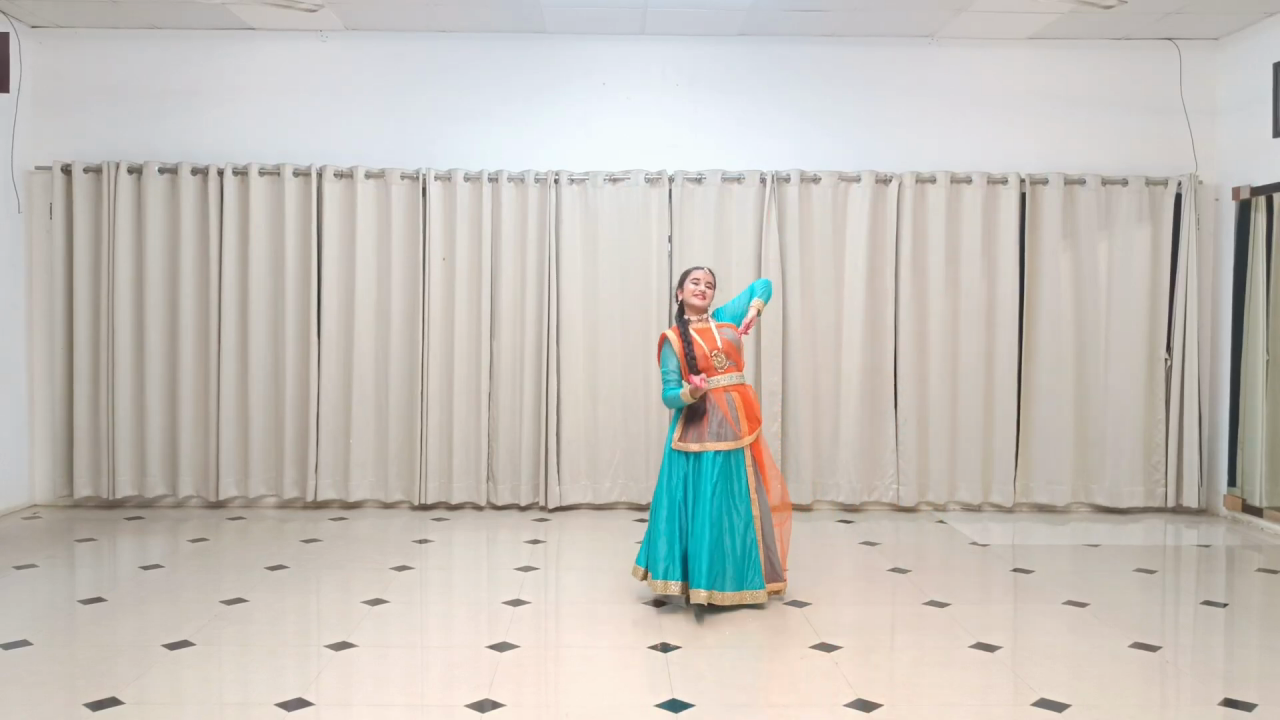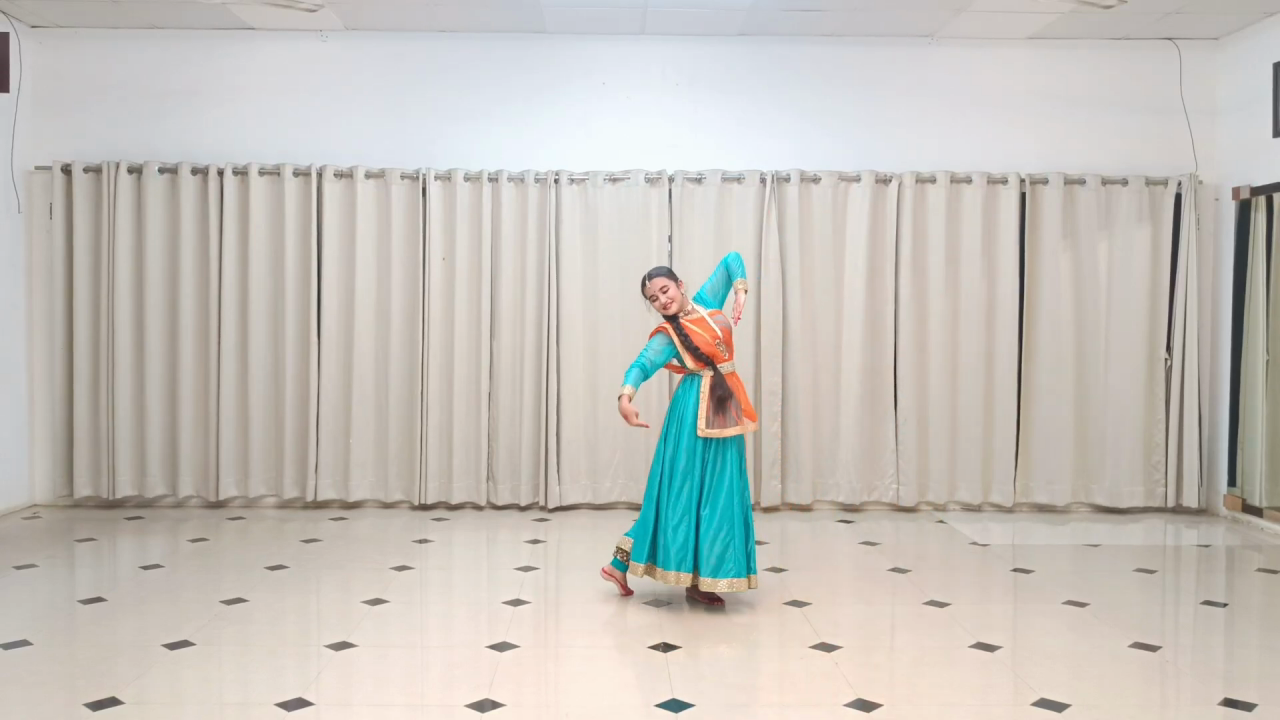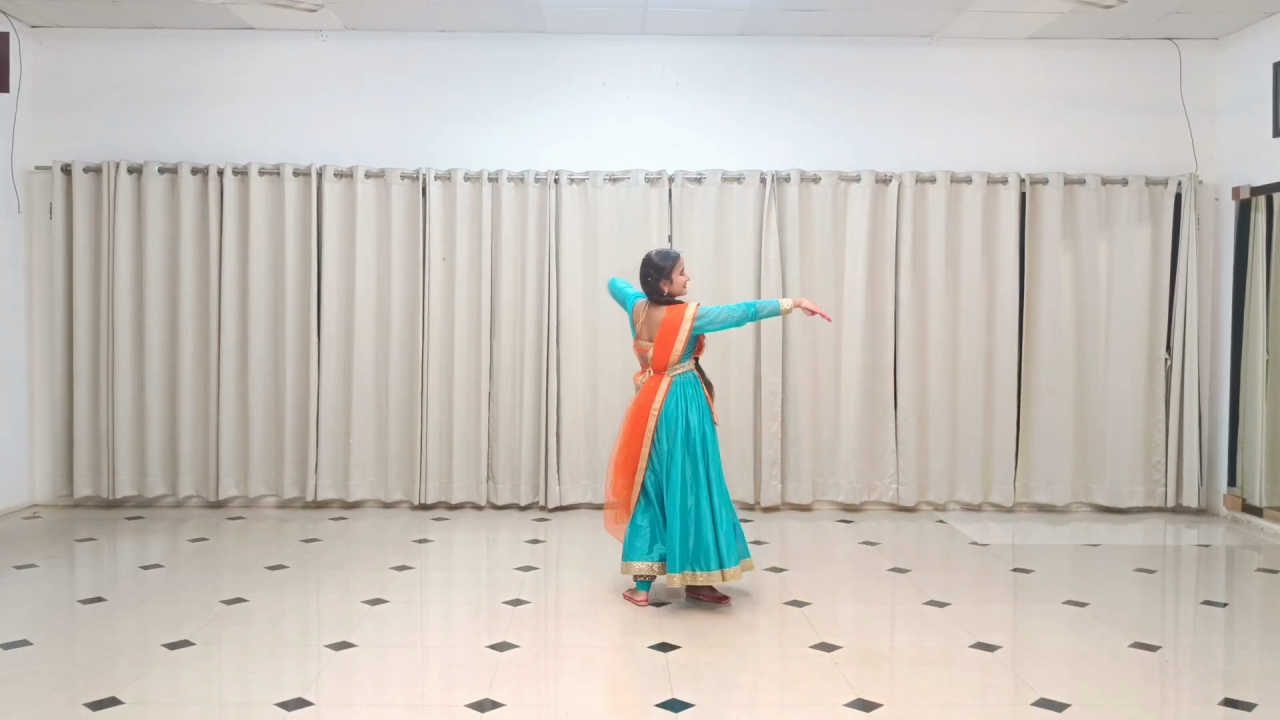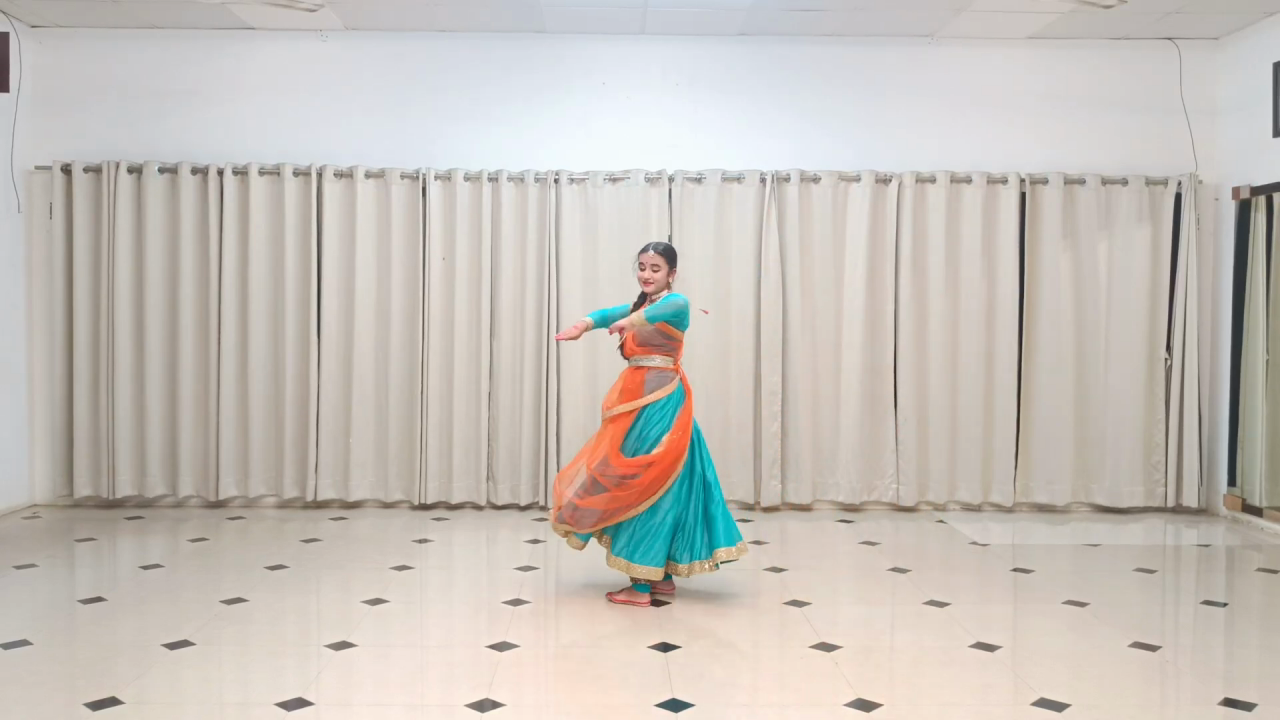
dt=0.4s
person 1, frame 1
left shoulder: (725, 318)
right shoulder: (673, 340)
left elbow: (763, 284)
right elbow: (671, 394)
left wrist: (752, 313)
right wrist: (692, 391)
left hip: (738, 420)
right hip: (698, 425)
left knee: (734, 502)
right knee: (689, 502)
left ankle: (722, 579)
person 1, frame 2
left shoulder: (706, 301)
right shoulder: (665, 334)
left elbow: (732, 258)
right elbow: (640, 366)
left wrist: (739, 295)
right wrist: (625, 396)
left hip: (722, 406)
right hip: (695, 409)
left knee: (717, 494)
right knee: (682, 489)
left ankle: (697, 577)
right ankle: (621, 565)
person 1, frame 3
left shoulder: (640, 308)
right shoulder: (687, 315)
left elbow: (615, 283)
right elbow: (749, 309)
right wrist: (795, 303)
left hip: (651, 401)
right hip: (680, 406)
left knee: (652, 488)
right knee: (698, 488)
left ankle: (641, 584)
right ankle: (698, 579)
person 1, frame 4
left shoulder: (671, 302)
right shoulder: (642, 305)
left elbow: (666, 307)
right elbow: (603, 315)
left wrist: (628, 321)
right wrist: (583, 324)
left hip: (659, 402)
right hip: (646, 403)
left knee: (640, 484)
right knee: (660, 485)
left ankle: (642, 584)
right ankle: (663, 572)
